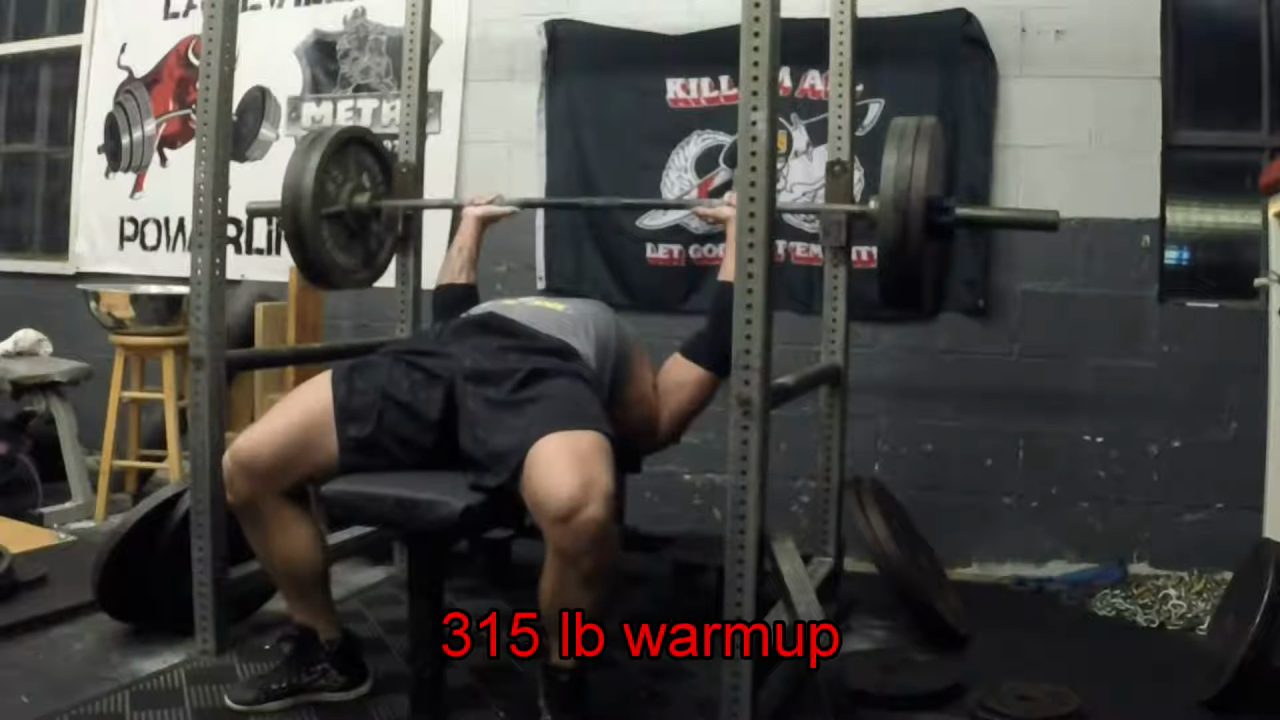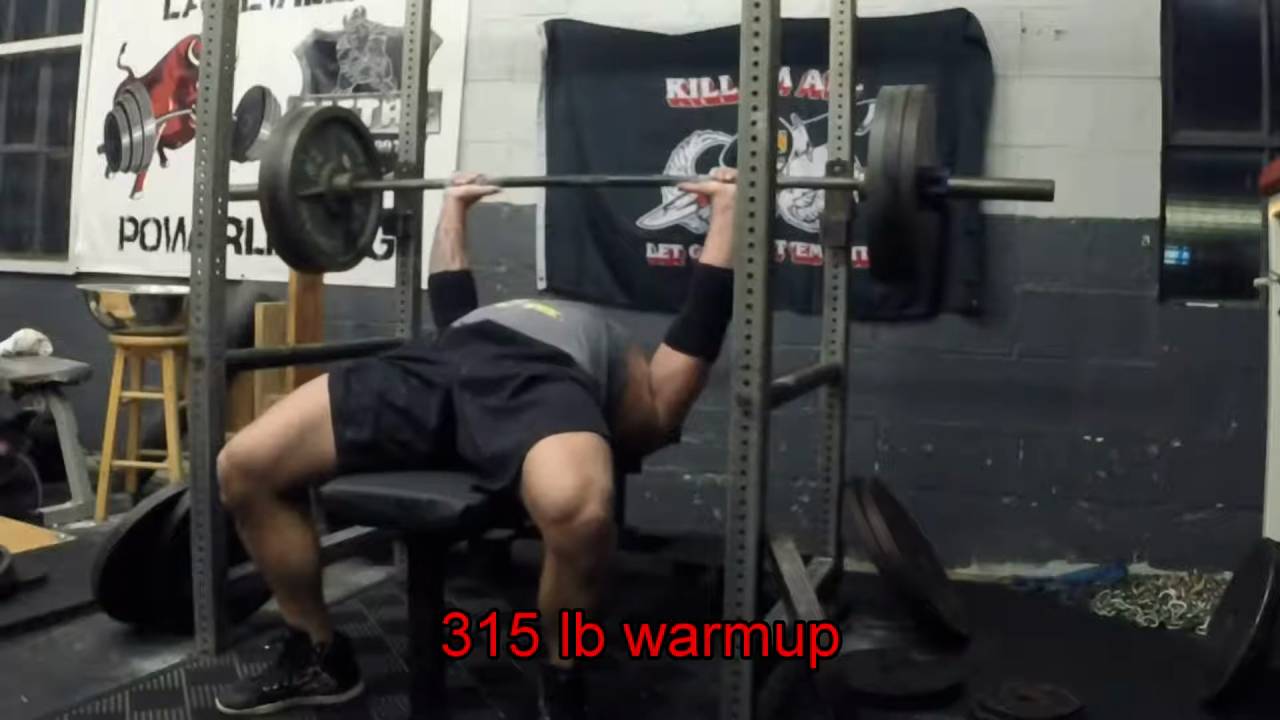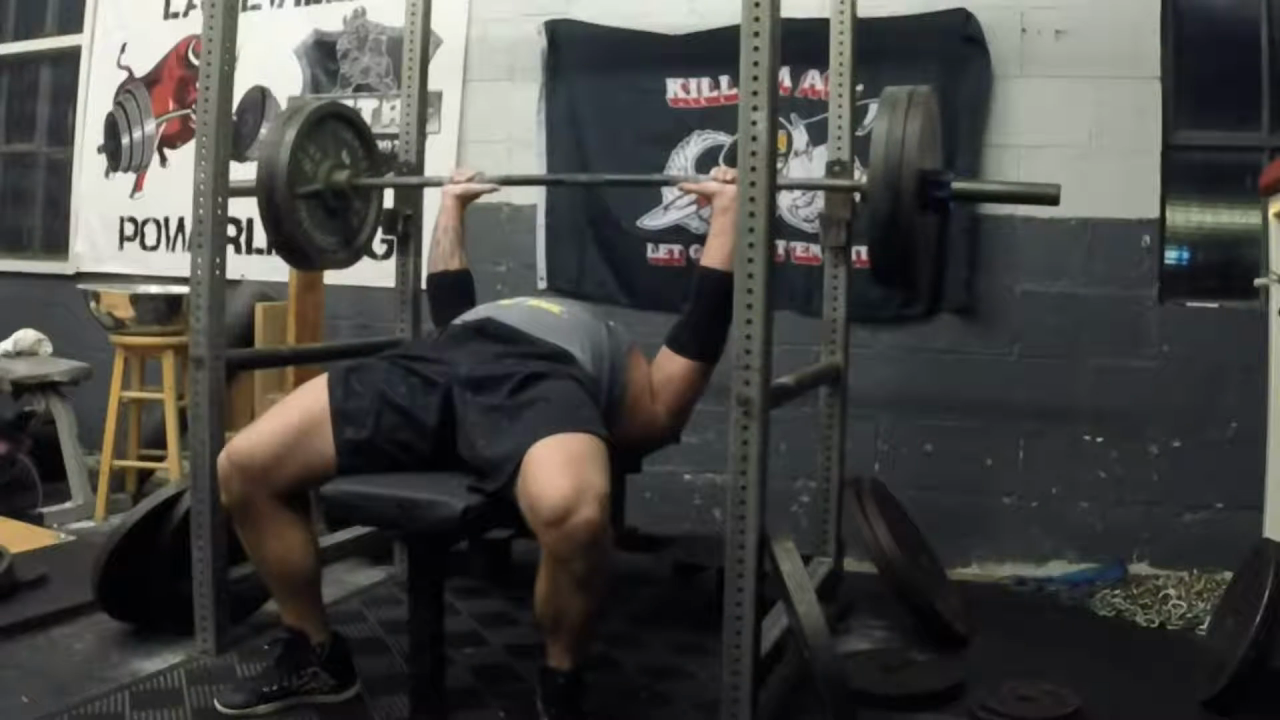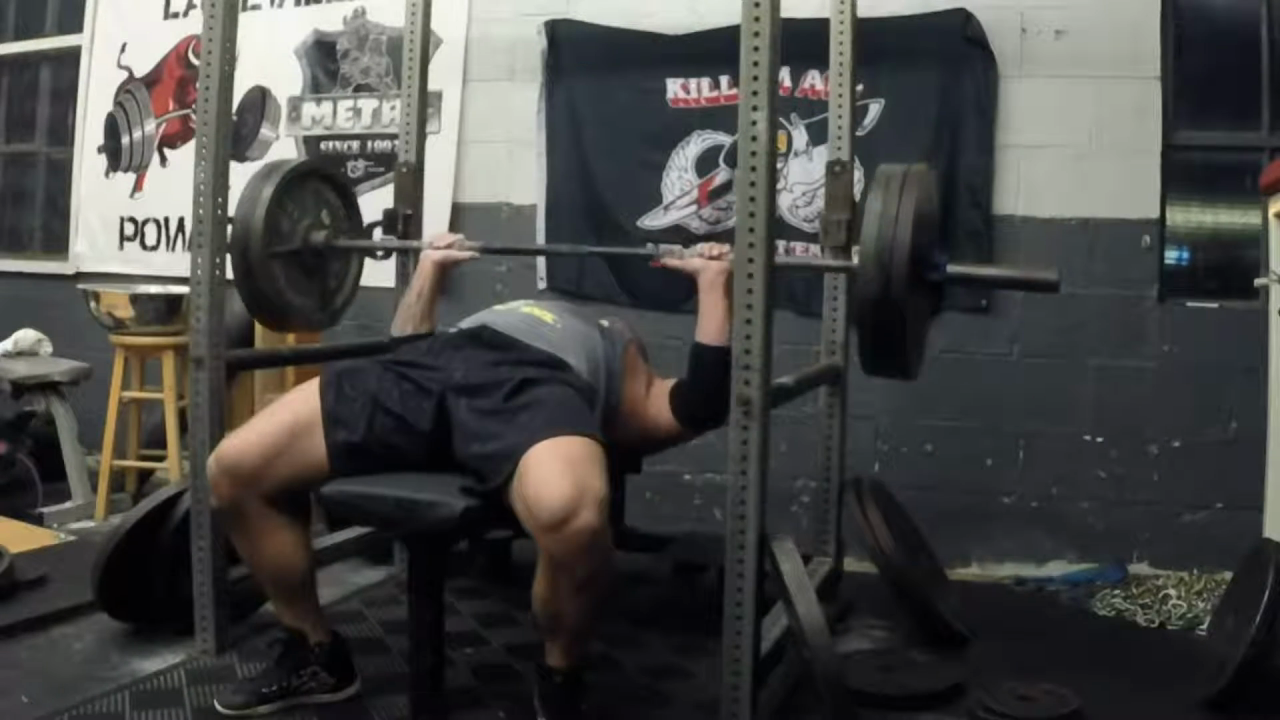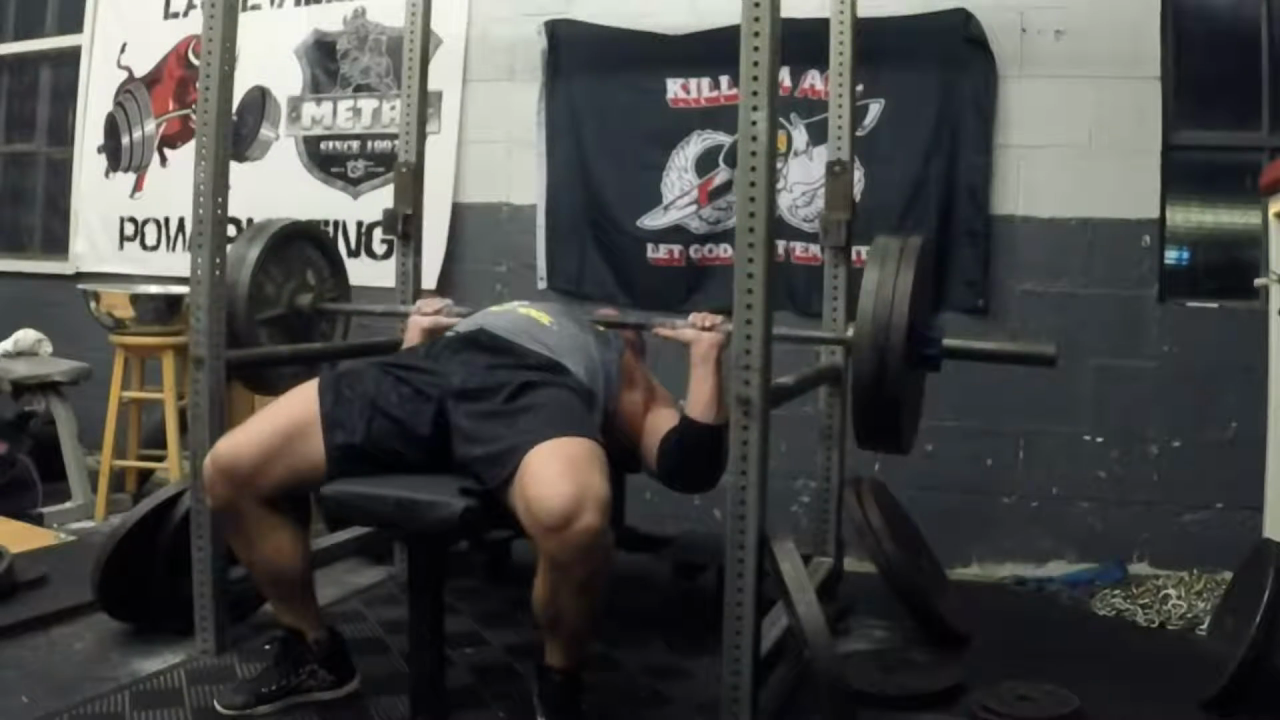
dt=1s
person 1, frame 1
left shoulder: (648, 406)
left elbow: (718, 341)
right elbow: (452, 310)
left wrist: (738, 231)
right wrist: (470, 225)
left knee: (580, 507)
right knee: (248, 466)
right ankle: (326, 654)
person 1, frame 2
left shoulder: (647, 400)
left elbow: (703, 319)
right elbow: (450, 300)
left wrist: (725, 207)
right wrist: (454, 207)
left knee: (579, 507)
right knee: (244, 466)
right ankle: (317, 656)
person 1, frame 3
left shoulder: (646, 399)
left elbow: (704, 325)
right elbow: (449, 301)
left wrist: (725, 209)
right wrist: (452, 205)
left knee: (574, 513)
right knee: (243, 467)
right ankle: (314, 655)
person 1, frame 4
left shoulder: (640, 392)
left elbow: (703, 404)
right elbow: (407, 352)
left wrist: (713, 283)
right wrist: (429, 268)
left knee: (572, 516)
right knee: (233, 468)
right ankle: (315, 654)
person 1, frame 5
left shoulder: (637, 390)
left elbow: (691, 466)
left wrist: (705, 352)
right wrist: (417, 329)
left knee: (574, 517)
right knee: (230, 470)
right ankle: (313, 654)
